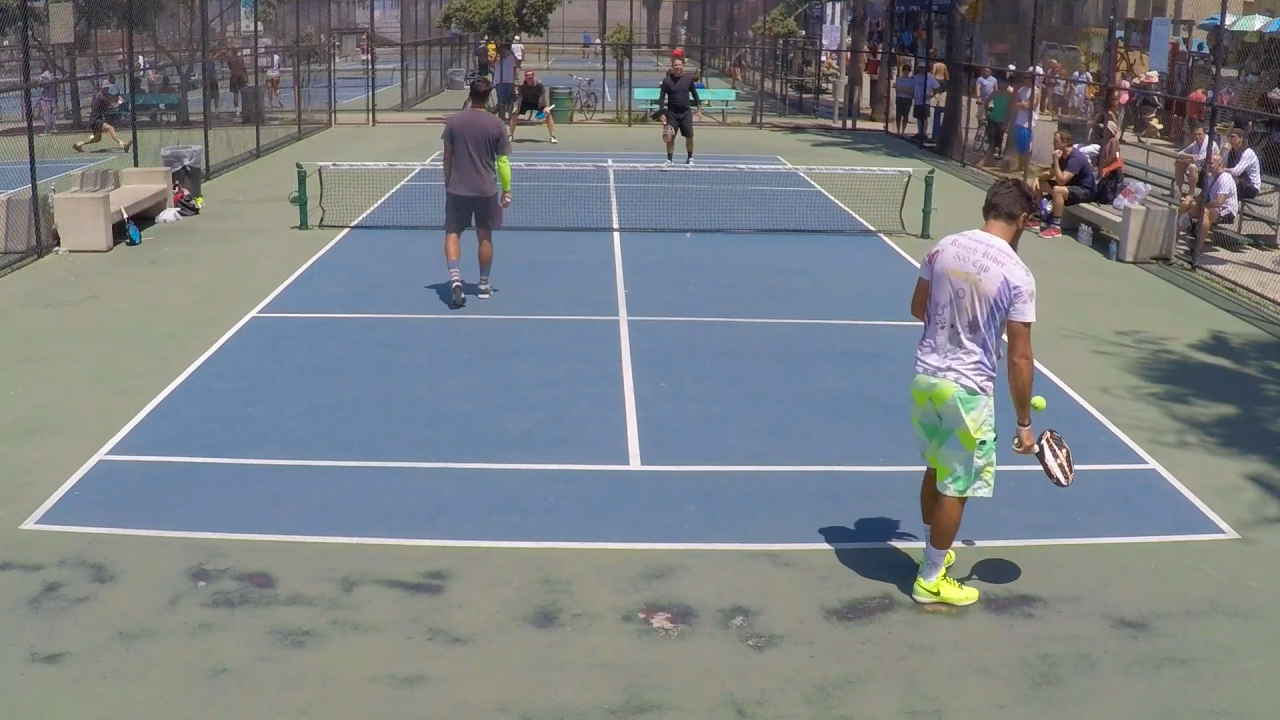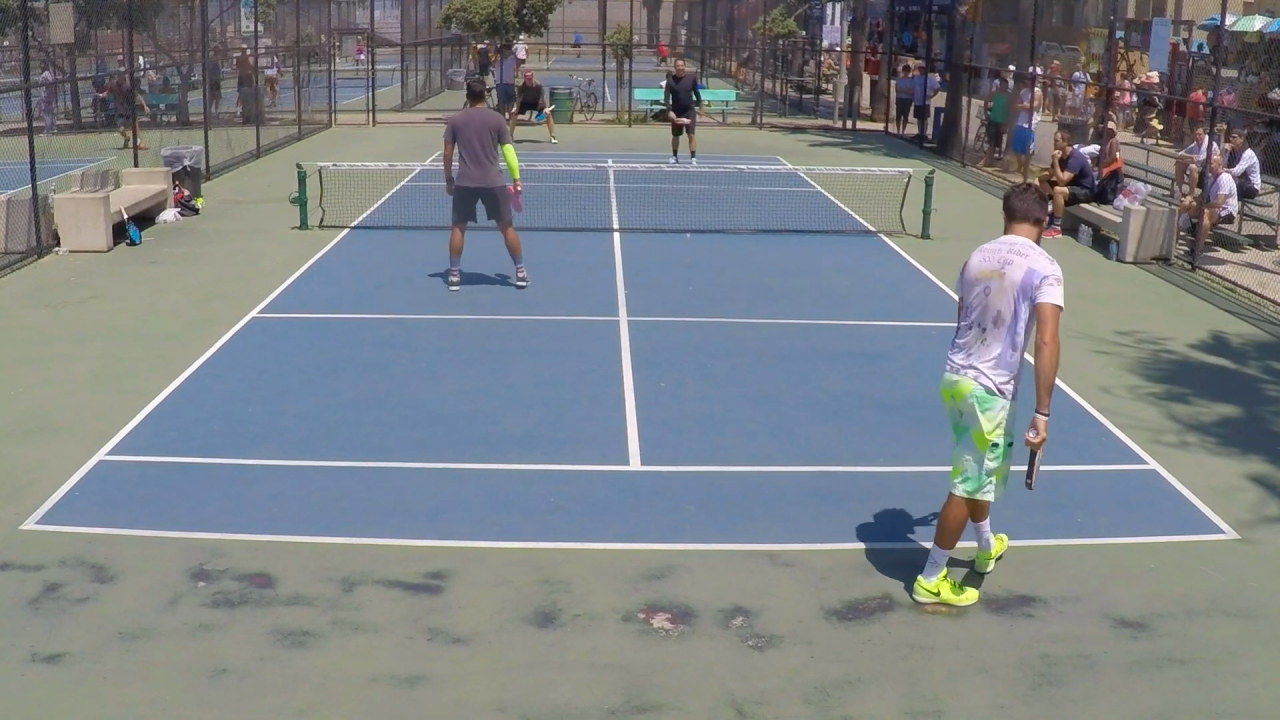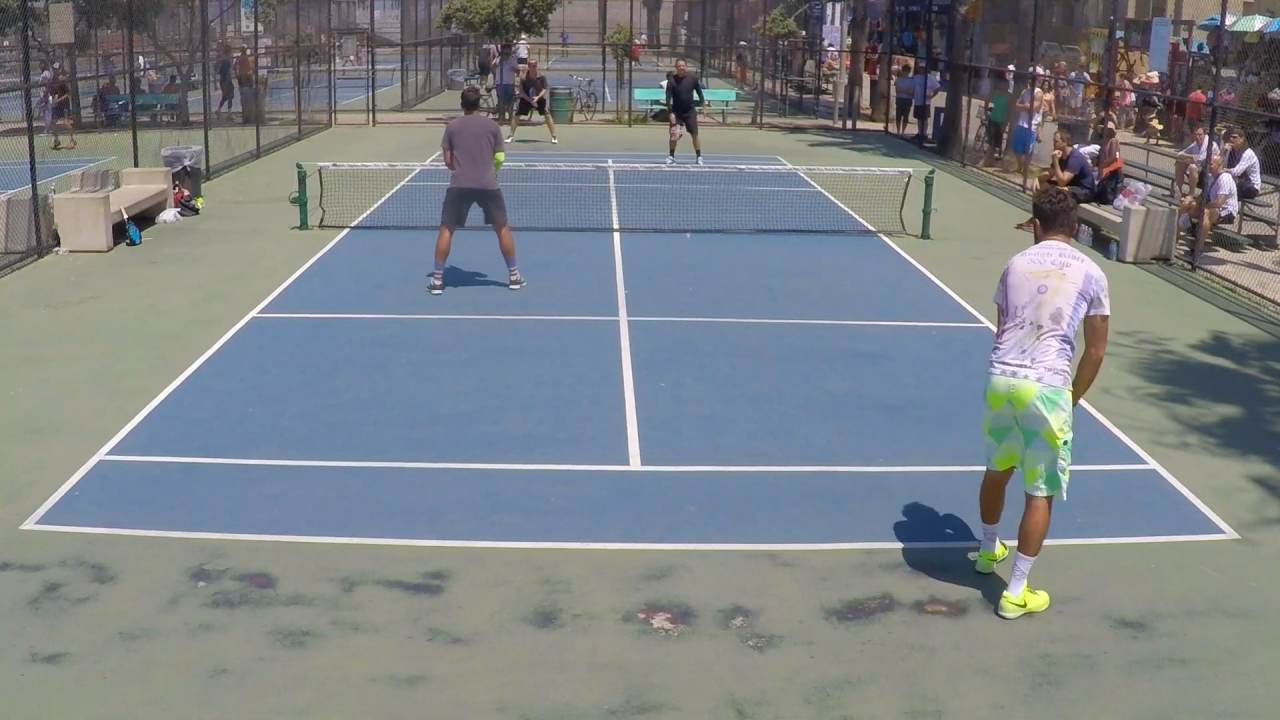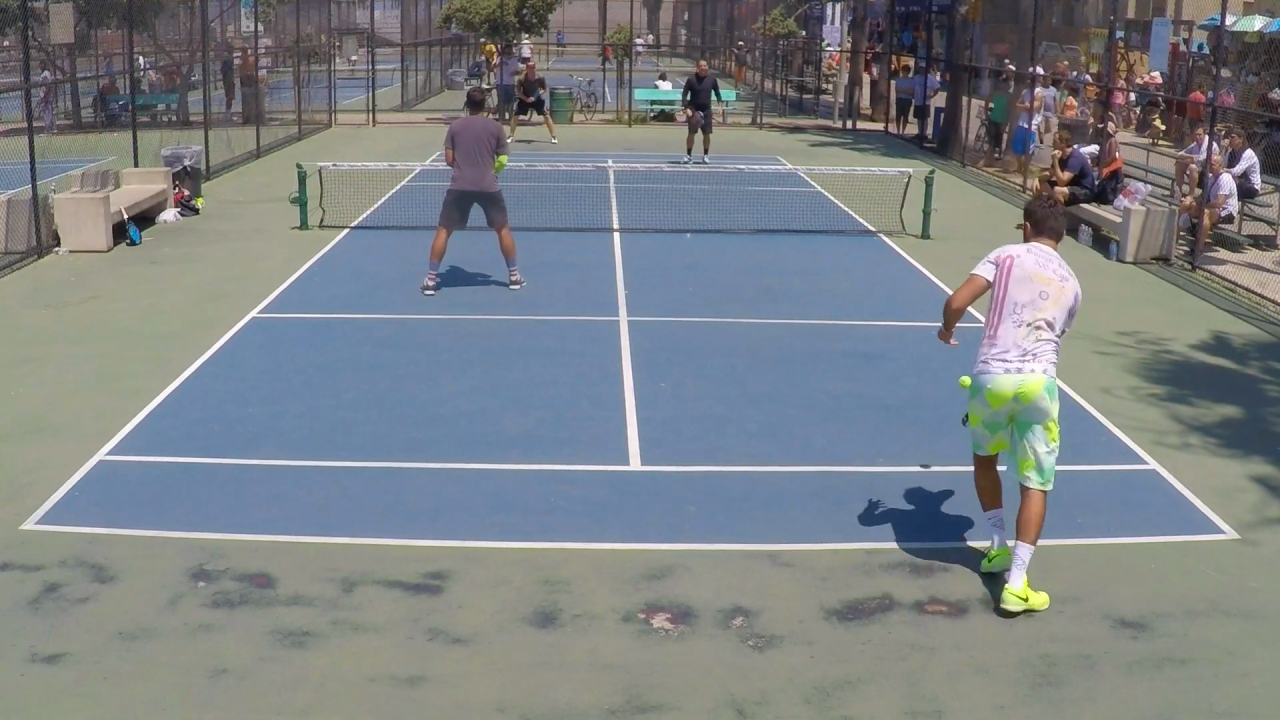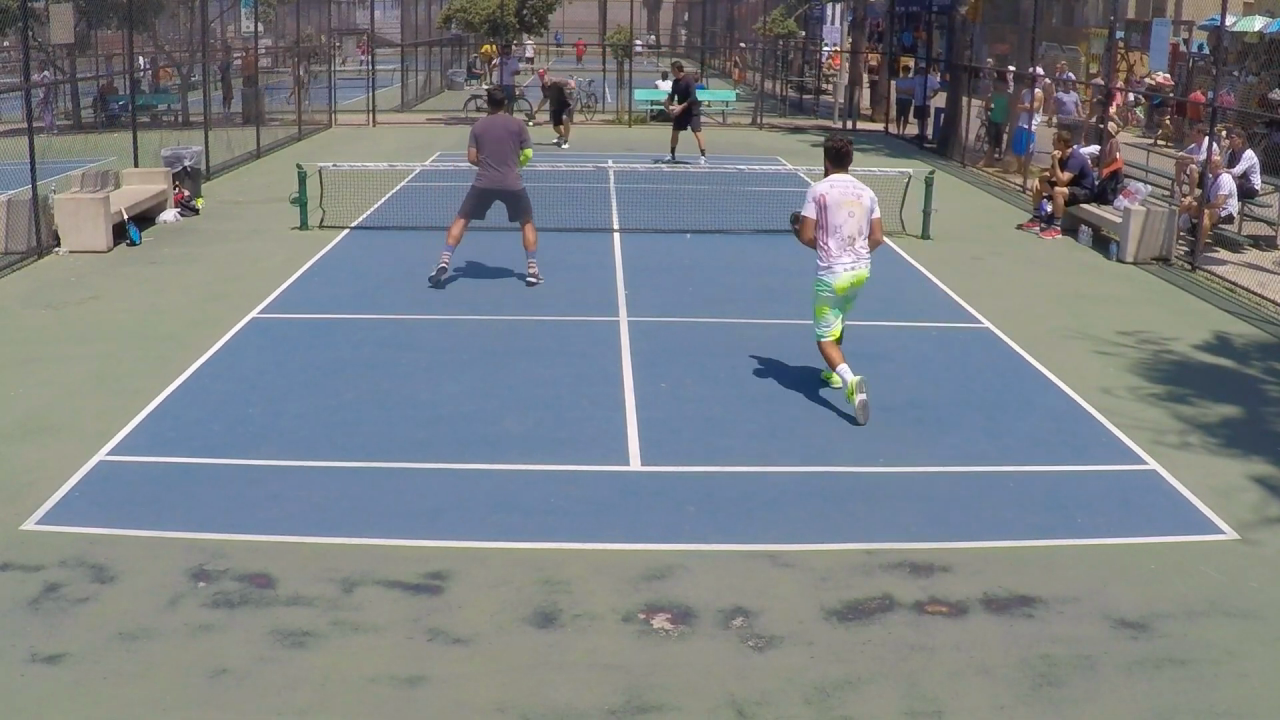
dt=1s
person 1, frame 1
left shoulder: (944, 247)
right shoulder: (1017, 276)
right elbow: (1019, 358)
right wrist: (1024, 422)
left hip: (925, 377)
right hip: (967, 390)
left knee: (937, 471)
right knee: (956, 488)
left ankle: (934, 553)
right ankle: (930, 580)
person 1, frame 2
left shoulder: (977, 257)
right shoulder: (1043, 268)
right elbow: (1046, 342)
right wrist: (1042, 414)
left hip: (954, 375)
right hip: (989, 389)
left knee: (975, 473)
right knee: (966, 487)
left ankle: (988, 546)
right ankle: (930, 580)
person 1, frame 3
left shoulder: (1015, 264)
right shoulder: (1091, 274)
right elbow: (1095, 353)
right wrist: (1072, 399)
left hip: (1000, 380)
right hip: (1046, 388)
left knee: (997, 471)
right knee: (1040, 493)
left ankle: (988, 551)
right ankle: (1016, 593)
person 1, frame 4
left shoulder: (1006, 255)
right shoulder: (1072, 283)
left elbow: (956, 304)
left wrist: (947, 330)
left hip: (992, 376)
right hip: (1039, 383)
left knee: (985, 458)
right knee: (1036, 484)
left ankle: (998, 550)
right ankle: (1017, 586)
person 1, frame 5
left shoulder: (818, 191)
right shoulder: (867, 193)
left elbow: (807, 237)
right elbow: (877, 239)
left hip: (831, 274)
right hip: (861, 272)
left knee: (825, 341)
right knee: (835, 321)
left ankle: (852, 380)
right ankle: (837, 372)
person 2, frame 1
left shoulder: (454, 120)
right shoulder: (496, 124)
left elbow: (447, 157)
right elbow: (503, 161)
left wrist: (448, 183)
right wrist: (506, 190)
left hip: (458, 189)
right hip: (486, 190)
left knee: (452, 234)
right knee: (484, 236)
left ankle: (454, 276)
right ankle: (483, 284)
person 2, frame 2
left shoulder: (455, 120)
right shoulder: (496, 119)
left elbow: (447, 153)
right elbow: (508, 151)
left wrist: (448, 179)
right wrist: (516, 179)
left hip: (464, 182)
right hip: (493, 182)
left knee: (458, 228)
right knee: (506, 226)
left ankle: (454, 276)
right ankle: (520, 273)
person 2, frame 3
left shoulder: (452, 126)
right shoulder: (492, 126)
left elbow: (448, 161)
right elbow: (500, 158)
left hip: (459, 185)
right hip: (488, 185)
left knee: (446, 229)
right knee: (502, 228)
left ankle: (437, 280)
right ankle: (514, 275)
person 2, frame 4
left shoulder: (455, 127)
right shoulder: (495, 128)
left elbow: (449, 160)
right elbow: (503, 161)
left hip: (459, 187)
right hip: (488, 187)
left knee: (444, 231)
right knee: (503, 229)
left ankle: (431, 280)
right ankle: (514, 276)
person 2, frame 5
left shoulder: (478, 126)
right shoulder: (517, 124)
left elbow: (472, 158)
right elbow: (527, 155)
left hip: (483, 184)
right hip: (512, 185)
left knee: (461, 220)
right knee: (527, 224)
left ankle: (444, 263)
right ankle: (532, 271)
